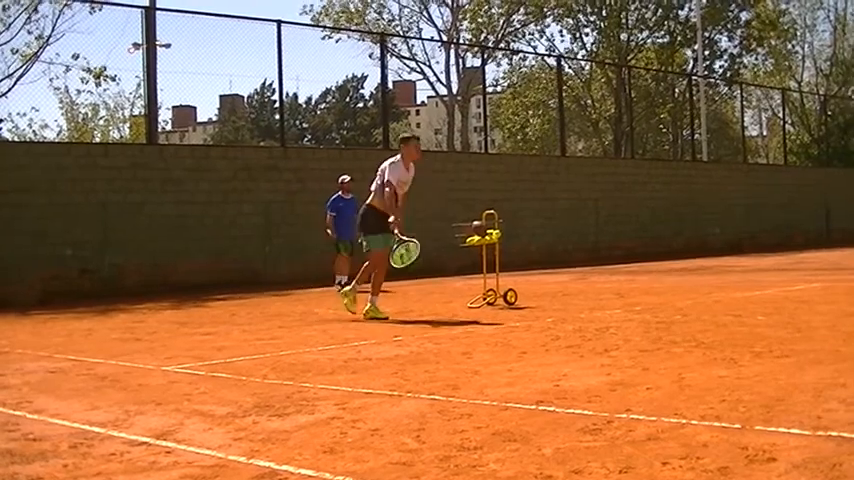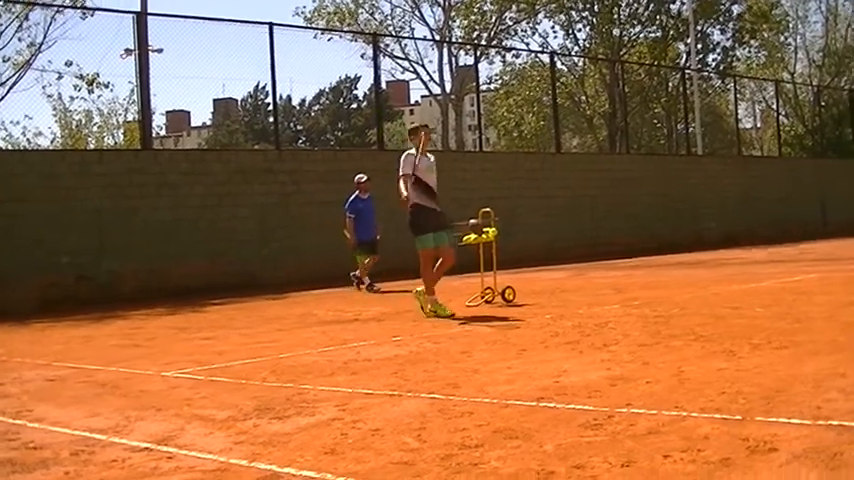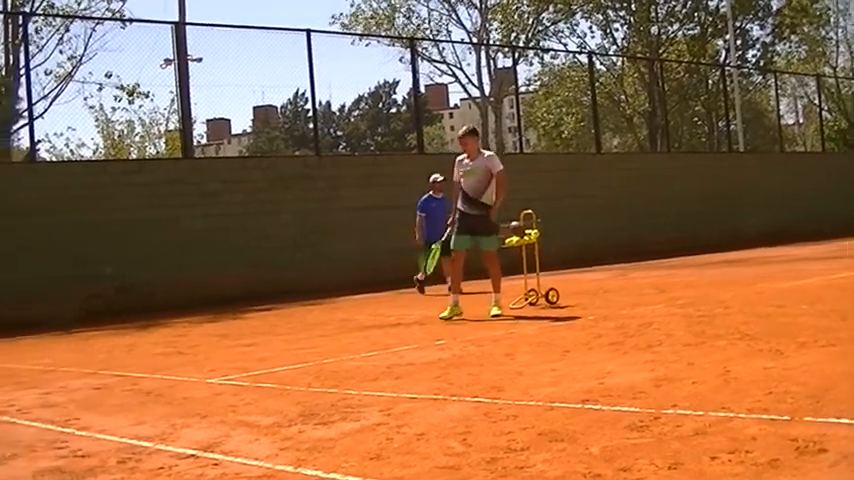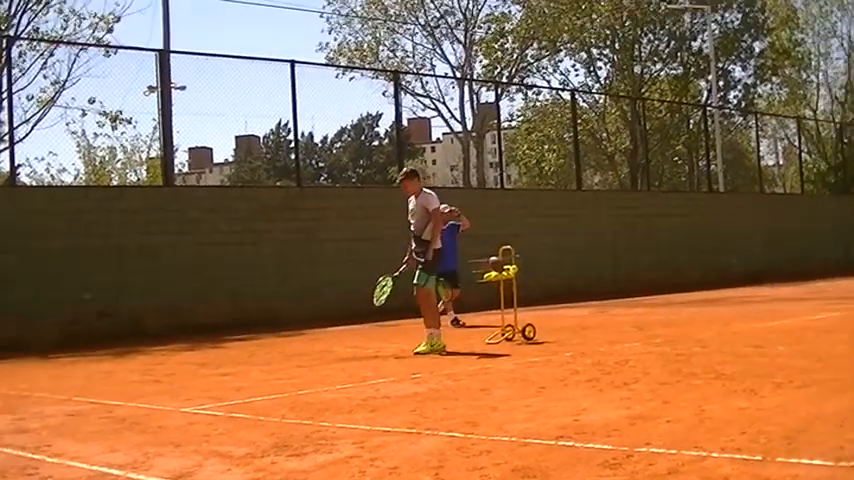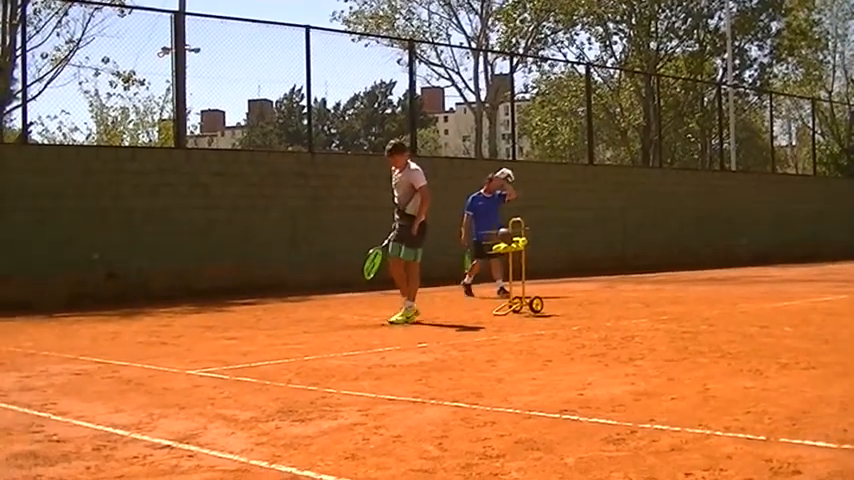
dt=0.7s
person 1, frame 1
left shoulder: (411, 169)
right shoulder: (393, 165)
right elbow: (388, 192)
left wrist: (398, 218)
right wrist: (394, 218)
left hip: (387, 218)
right hip: (372, 214)
left knee: (382, 264)
right knee: (377, 261)
left ankle: (372, 306)
right ankle: (351, 291)
person 1, frame 2
left shoulder: (431, 158)
right shoulder: (409, 156)
right elbow: (403, 180)
left wrist: (437, 208)
right wrist: (404, 194)
left hip: (436, 211)
right hip: (420, 211)
left knee: (449, 256)
right knee: (428, 259)
left ankle: (424, 291)
right ankle: (433, 304)
person 1, frame 3
left shoulder: (489, 158)
right shoulder: (459, 161)
left elbow: (502, 184)
left wrist: (494, 210)
right wrist: (454, 213)
left hip: (484, 214)
right hip: (463, 215)
left knee: (490, 259)
right knee: (456, 259)
left ankle: (496, 303)
right ankle: (454, 305)
person 1, frame 4
left shoulder: (428, 196)
right shoulder: (411, 200)
left elbow: (438, 221)
left wrist: (430, 247)
right wrist: (411, 253)
left hip: (430, 252)
right hip: (419, 252)
left knee: (421, 293)
right knee: (428, 296)
left ankle: (432, 339)
right ankle: (434, 340)
person 1, frame 5
left shoulder: (414, 171)
right shoulder: (394, 171)
left elbow: (426, 199)
left wrist: (416, 223)
left hip: (414, 225)
right hip: (400, 224)
left knee: (411, 266)
right knee: (394, 265)
left ankle: (408, 310)
right ankle: (409, 305)
person 2, frame 1
left shoulder: (353, 200)
right shoulder: (335, 200)
right elbow: (329, 218)
left wrist: (358, 231)
right wrist: (332, 232)
left hip: (350, 235)
right hip: (339, 235)
left knee: (347, 258)
right knee: (342, 256)
left ankle: (343, 282)
right ankle: (338, 281)
person 2, frame 2
left shoulder: (369, 197)
right shoulder: (353, 201)
right elbow: (349, 220)
left wrist: (376, 228)
right wrist: (351, 236)
left hip: (371, 235)
right hip: (359, 236)
left knee: (375, 257)
right knee: (362, 259)
left ankle: (357, 275)
right ankle: (367, 283)
person 2, frame 3
left shoulder: (444, 199)
right shoulder: (425, 200)
right elbow: (419, 219)
right wrist: (419, 235)
left hip: (444, 236)
right hip: (432, 237)
left knee: (446, 259)
left ankle: (450, 284)
right ankle: (419, 278)
person 2, frame 4
left shoulder: (452, 227)
left elbow: (467, 225)
left wrist: (458, 215)
left hip: (452, 267)
right hip: (440, 268)
left knee: (456, 291)
left ankle: (438, 309)
right ankle: (452, 317)
person 2, frame 5
left shoulder: (498, 196)
right shoulder: (474, 199)
left elbow: (513, 195)
right elbow: (467, 218)
left wrist: (504, 184)
right wrist: (465, 235)
left hip: (494, 236)
right hip: (480, 237)
left knee: (496, 260)
right knee: (479, 261)
left ankle: (500, 287)
right ankle: (467, 282)
